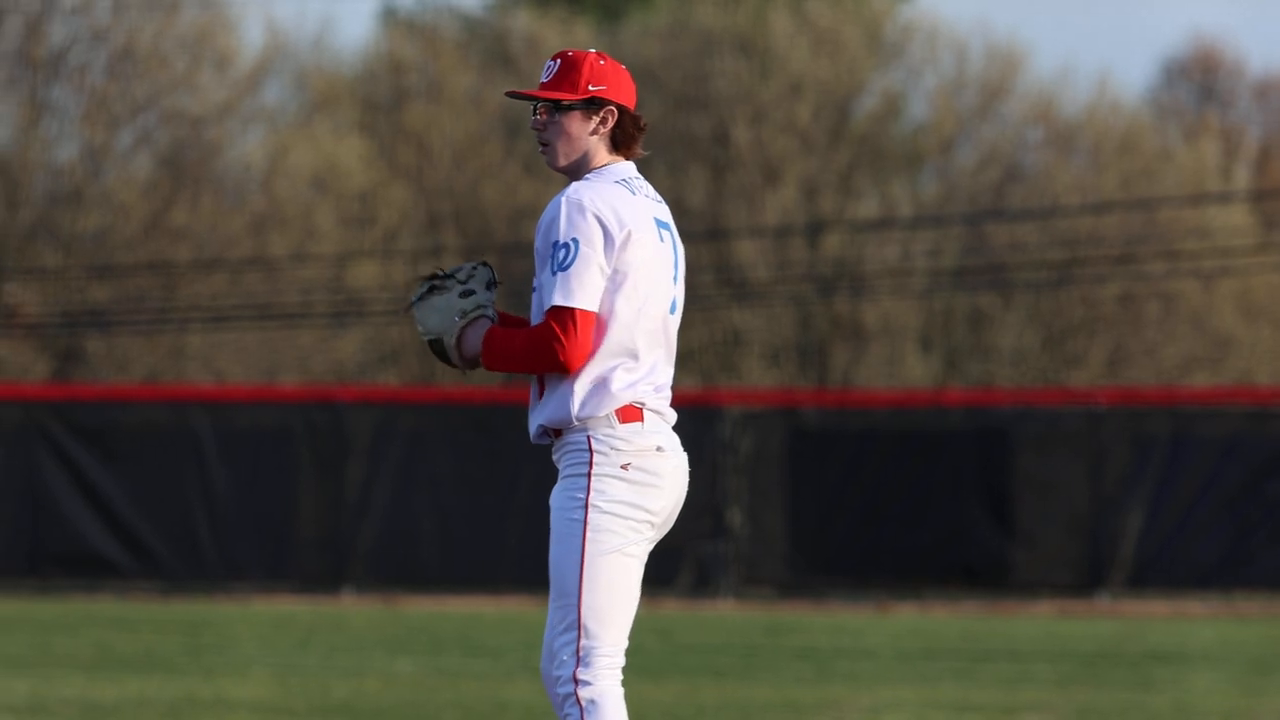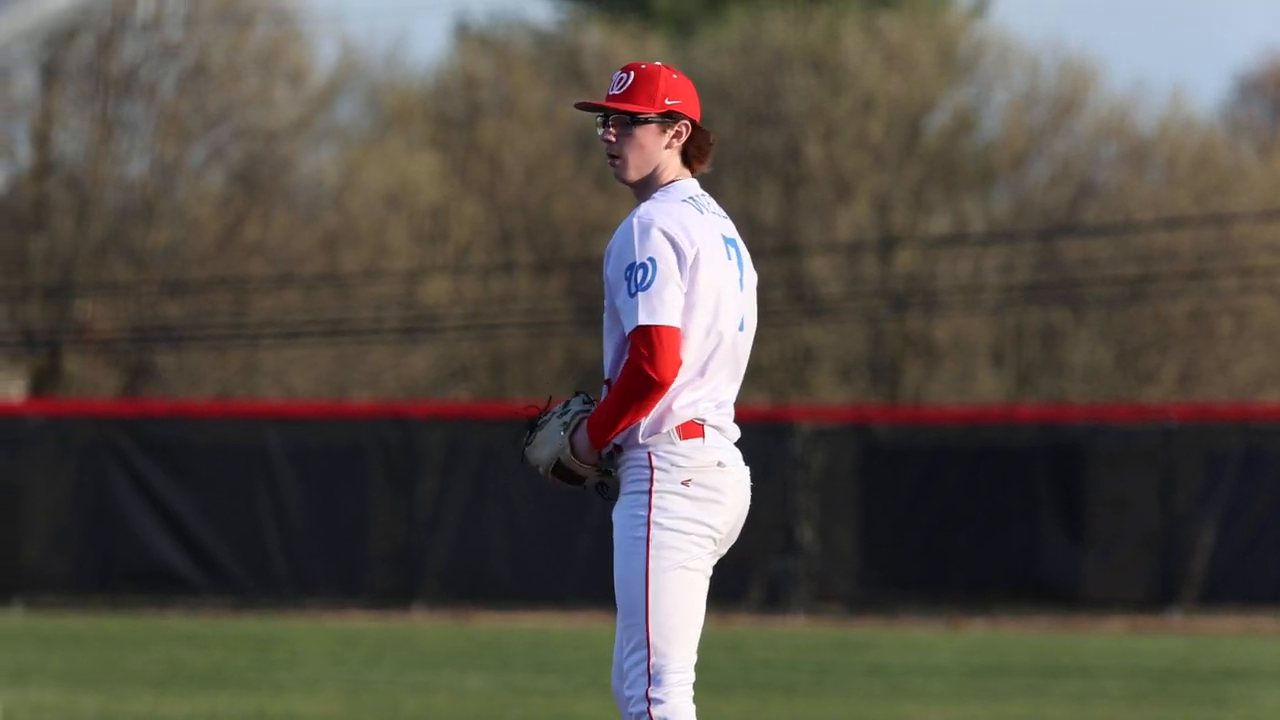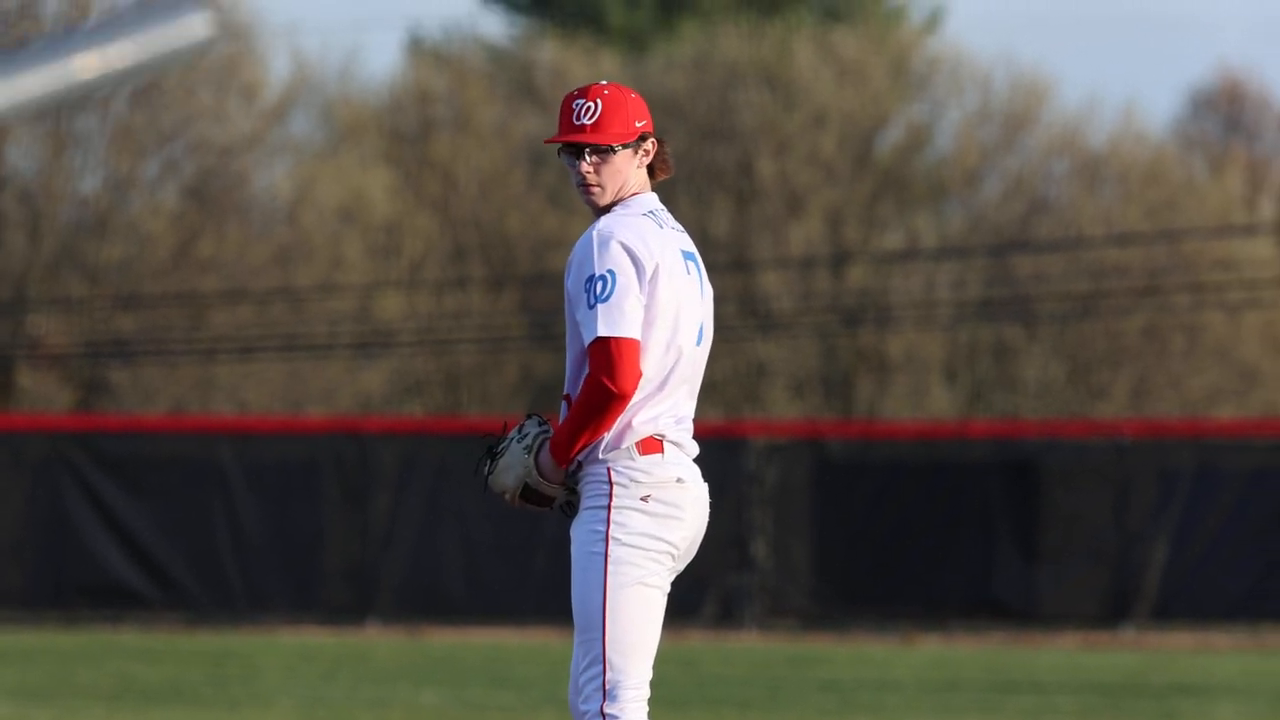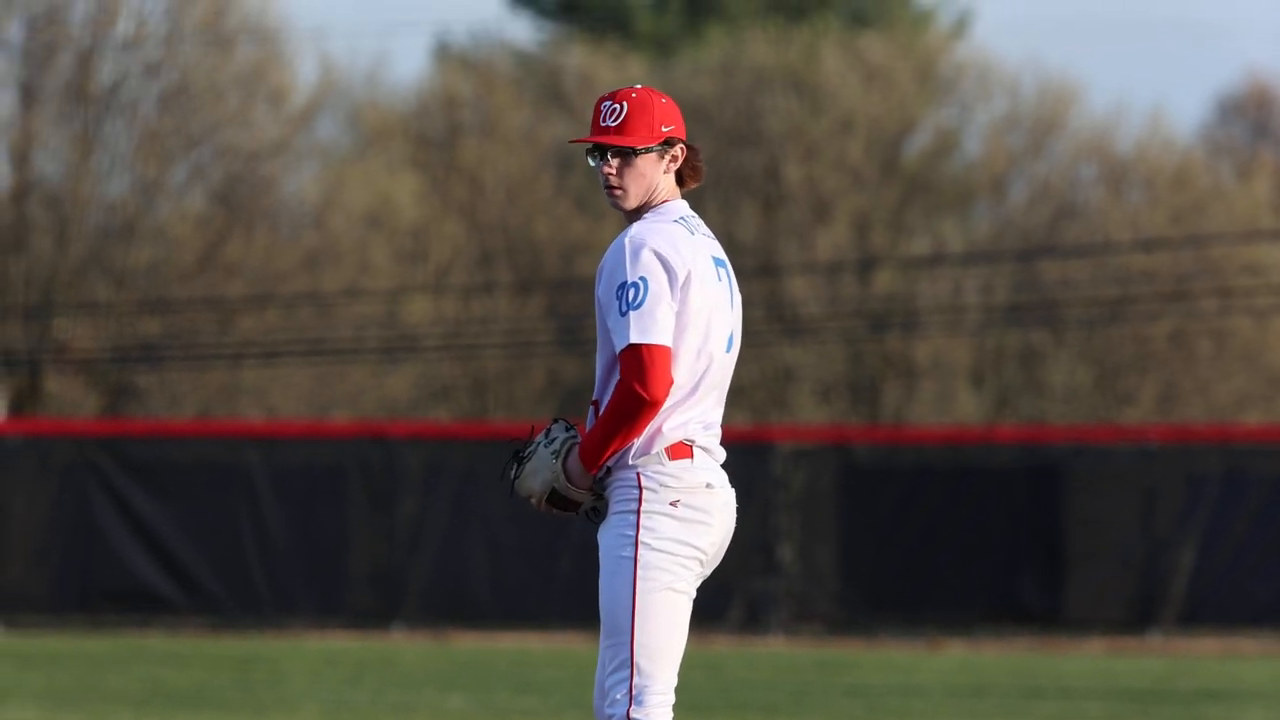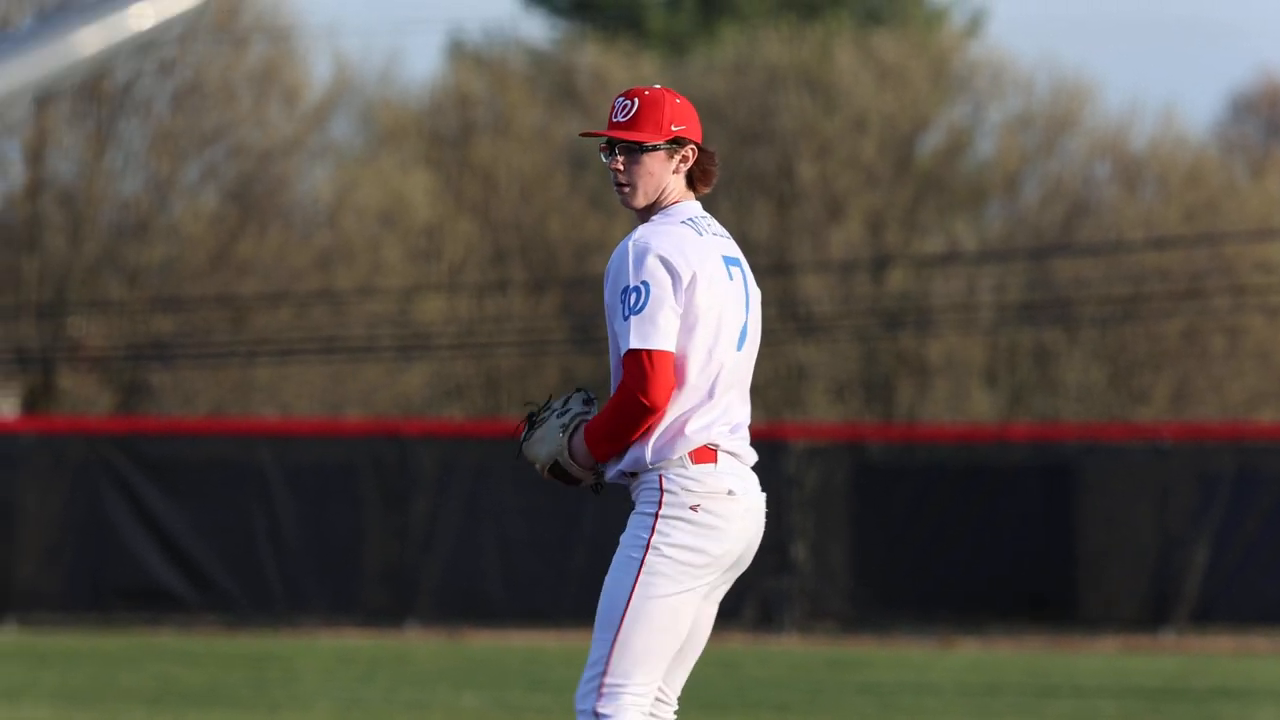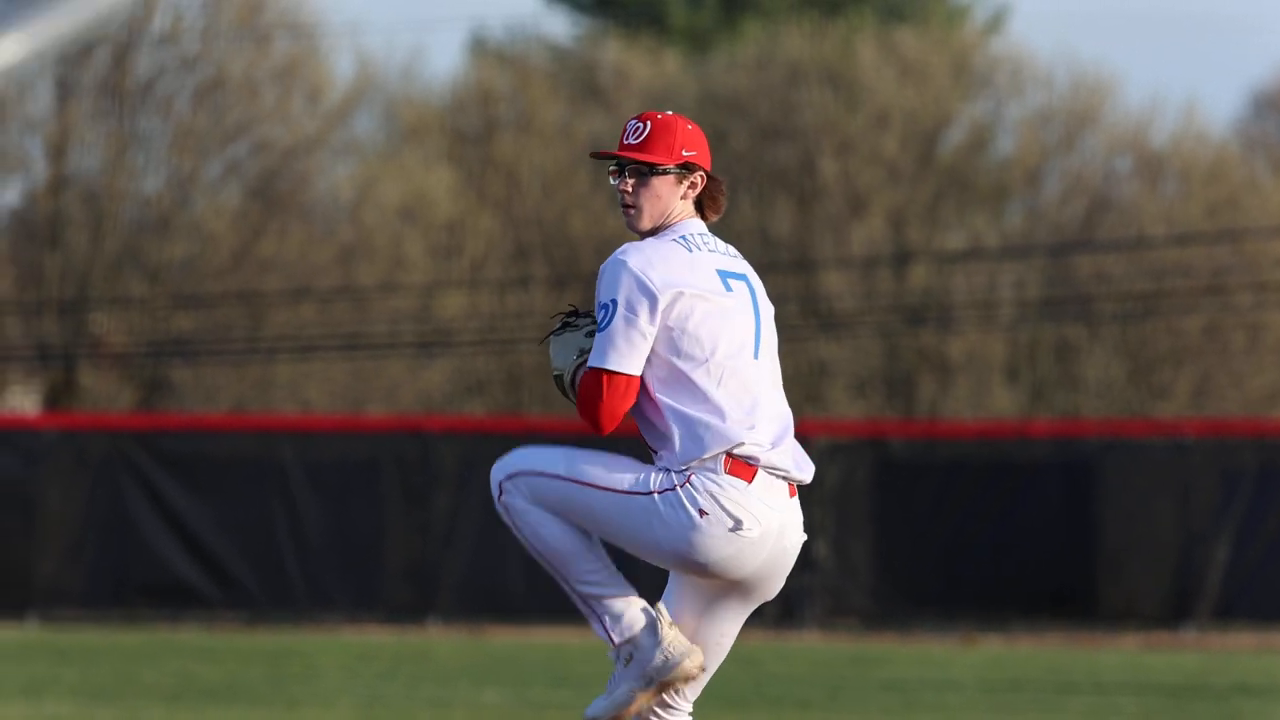
dt=0.4s
person 1, frame 1
left shoulder: (581, 204)
right shoulder: (649, 206)
left elbow: (565, 345)
left wrist: (483, 344)
right wrist: (505, 328)
left hip: (607, 455)
right hip: (651, 448)
right knee: (569, 664)
person 1, frame 2
left shoulder: (651, 224)
right shoulder: (719, 224)
left elbow: (654, 363)
left wrist: (594, 433)
right wrist: (609, 424)
left hip: (669, 471)
right hip: (717, 463)
person 1, frame 3
left shoulder: (609, 239)
right shoulder: (677, 239)
left elbow: (614, 377)
left wrist: (557, 453)
right wrist: (570, 445)
left hip: (629, 486)
right hip: (676, 480)
person 1, frame 4
left shoulder: (642, 245)
right shoulder: (705, 245)
left elbow: (647, 384)
left wrist: (586, 459)
right wrist: (597, 449)
left hip: (657, 494)
right hip: (703, 489)
person 1, frame 5
left shoulder: (648, 247)
right shoulder: (724, 247)
left elbow: (648, 390)
left wrist: (589, 444)
right wrist: (611, 438)
left hip: (687, 500)
right hip: (736, 498)
person 1, frame 6
left shoulder: (637, 264)
right shoulder: (736, 271)
left elbow: (601, 408)
left wrist: (573, 367)
right wrist: (606, 353)
left hip: (716, 508)
right hip: (777, 525)
left knee: (514, 475)
left ankle: (638, 635)
